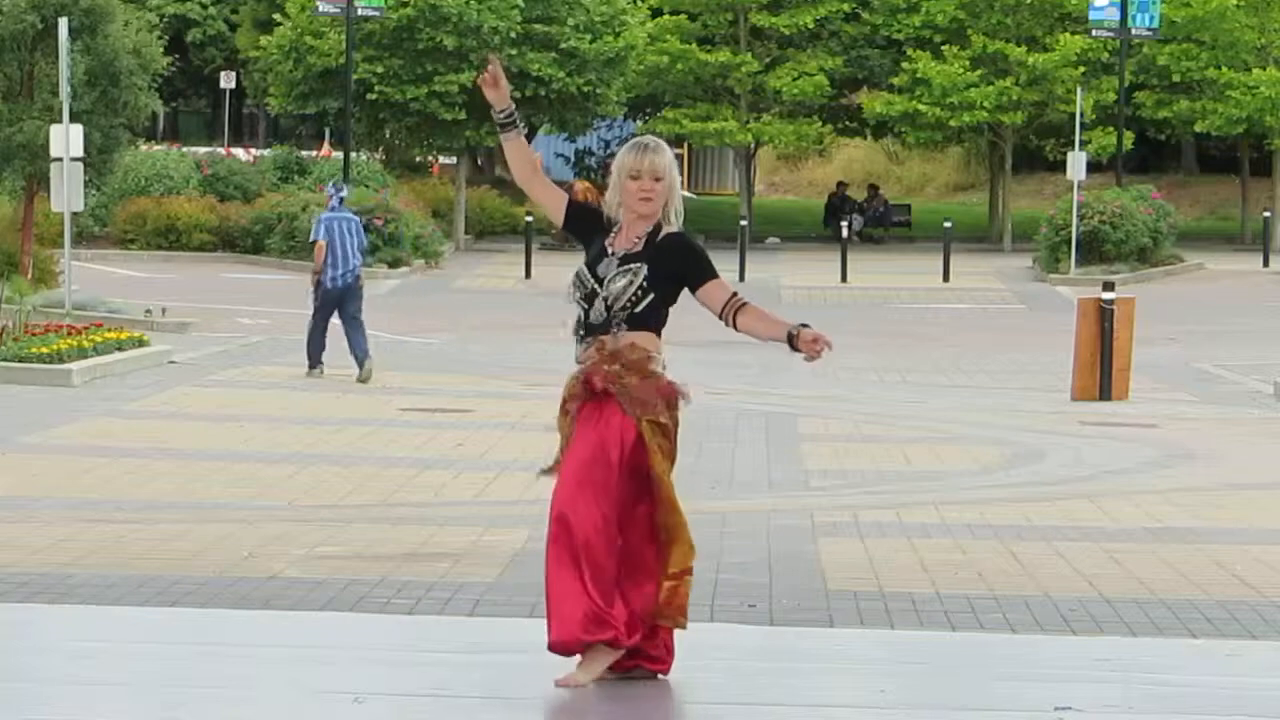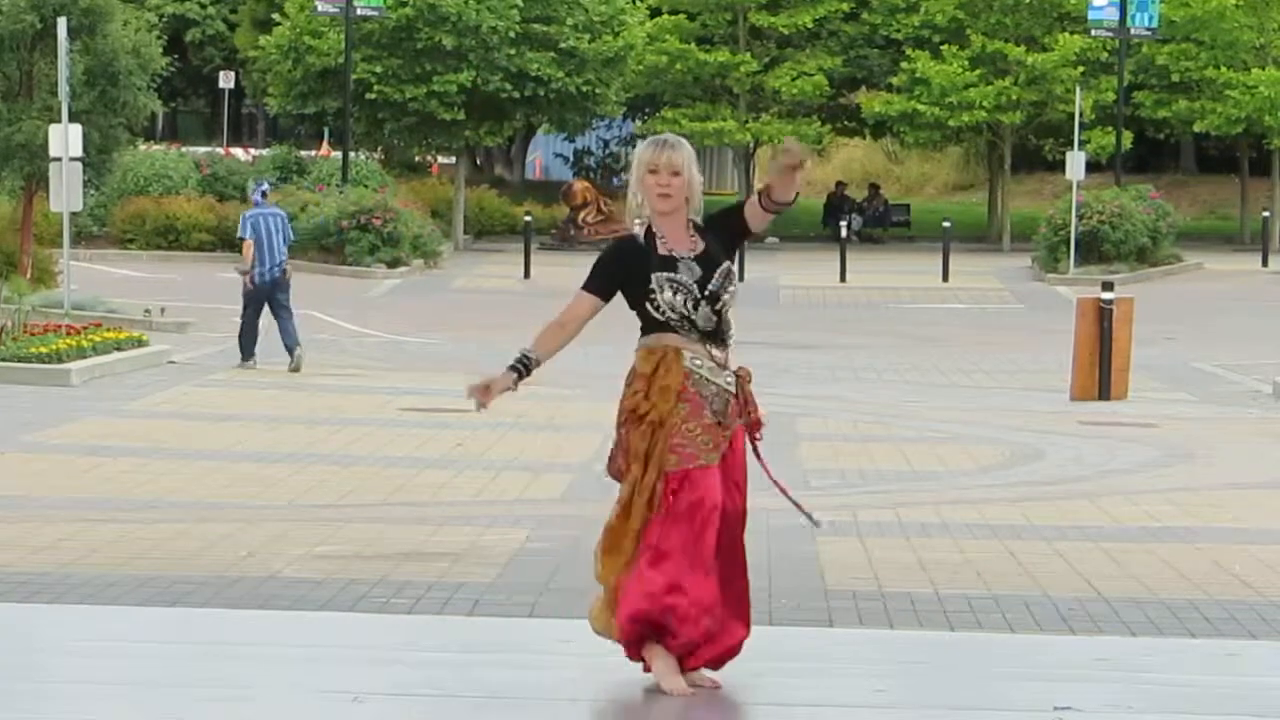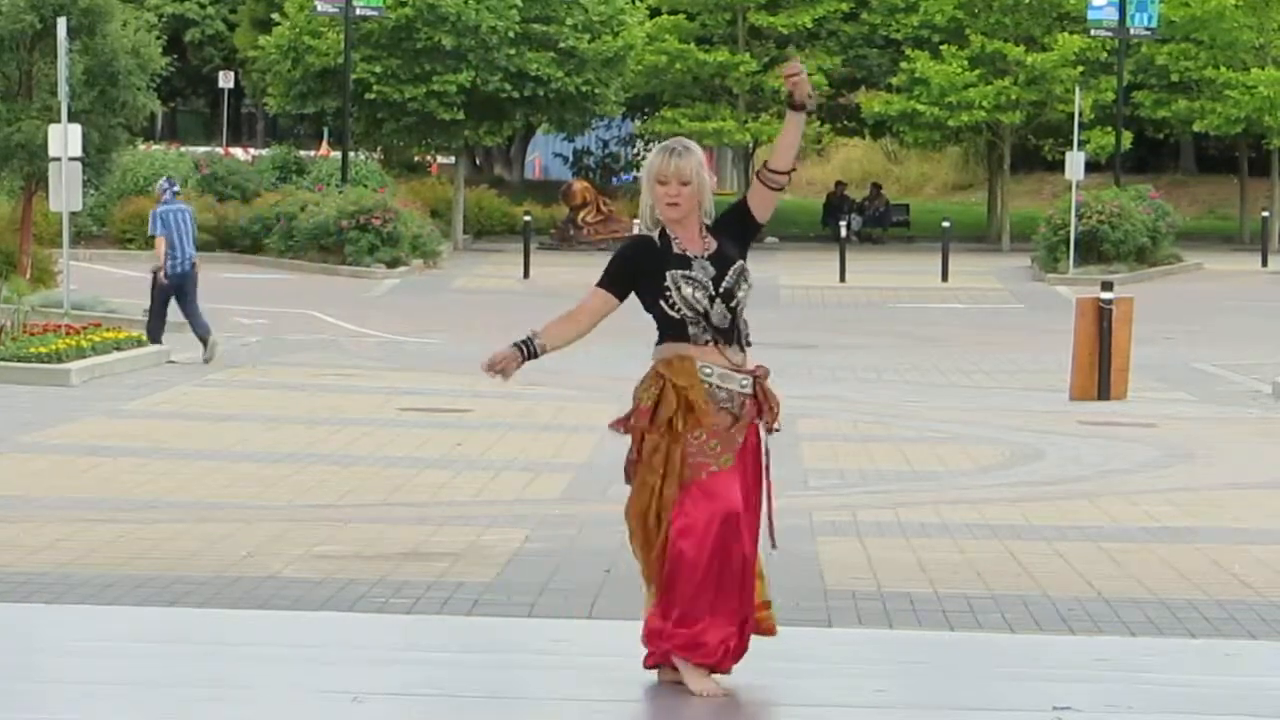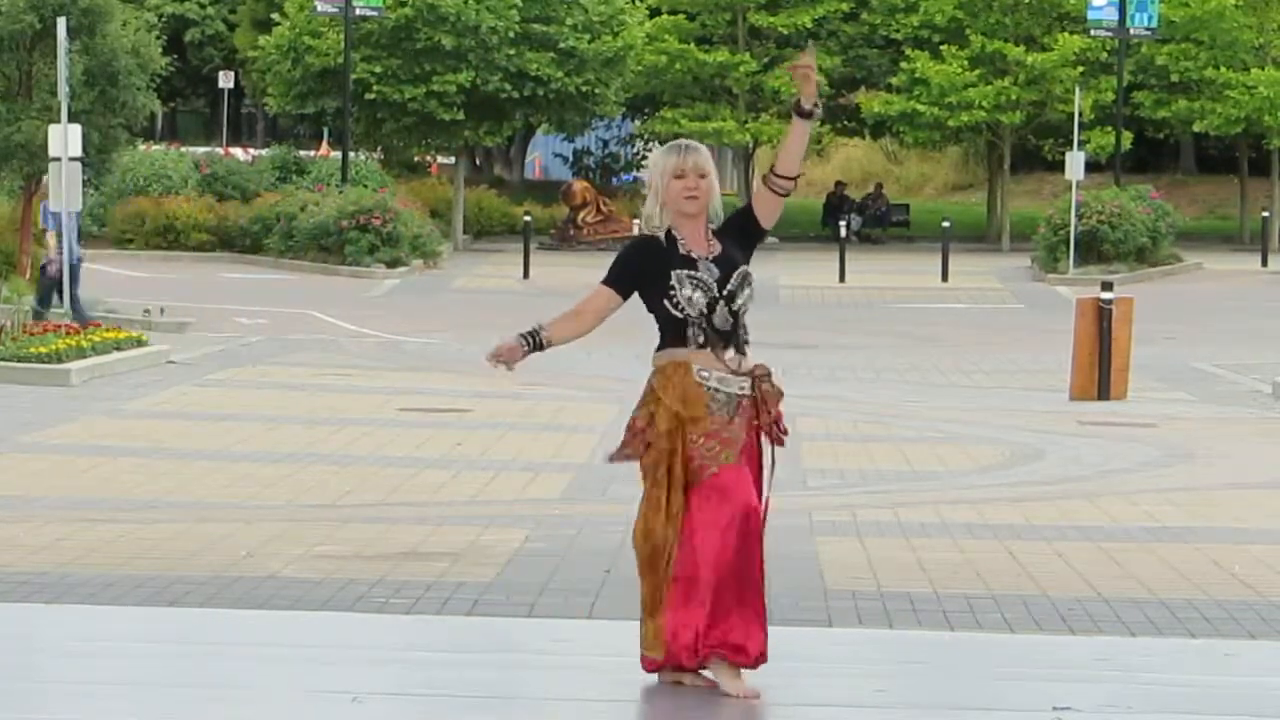
dt=1s
person 1, frame 1
left shoulder: (677, 248)
right shoulder: (595, 229)
left elbow: (731, 306)
right elbow: (531, 180)
left wrist: (792, 333)
right wrist: (504, 109)
left hip: (628, 392)
right hip: (595, 392)
left knee: (583, 508)
right knee: (618, 519)
left ankle: (606, 637)
right ankle: (637, 650)
person 1, frame 2
left shoulder: (718, 233)
right shoulder: (625, 252)
left elbow: (776, 201)
right elbow: (571, 318)
left wrist: (787, 168)
right wrist: (513, 373)
left hip: (721, 399)
right hip: (667, 391)
left knee: (718, 526)
right knee: (688, 510)
left ankle: (688, 650)
right ankle: (657, 637)
person 1, frame 3
left shoulder: (729, 233)
right shoulder: (640, 251)
left elbow: (775, 175)
right elbow: (584, 315)
left wrist: (798, 105)
right wrist: (523, 351)
left hip: (735, 400)
right hip: (683, 397)
left knee: (729, 522)
right knee: (704, 517)
left ankle: (675, 655)
right ankle: (687, 647)
person 1, frame 4
left shoulder: (734, 237)
right shoulder: (646, 252)
left elbow: (781, 180)
right elbow: (588, 313)
left wrist: (806, 103)
right wrist: (528, 342)
left hip: (737, 401)
right hip: (684, 400)
left knee: (721, 523)
right knee: (726, 513)
left ankle: (678, 656)
right ankle: (716, 646)
person 2, frame 1
left shoulder: (323, 219)
right shoulder: (354, 220)
left elbow: (321, 245)
left wrist: (316, 272)
left hip: (329, 280)
right hip: (352, 281)
left knee: (318, 324)
right knee: (354, 324)
left ankle: (315, 365)
right ankle: (364, 359)
person 2, frame 2
left shoulder: (249, 216)
right shoulder: (281, 215)
left elbow: (248, 245)
left wrist: (246, 272)
left hip: (258, 275)
right hip: (280, 274)
left knee: (250, 318)
right knee: (284, 316)
left ankle: (248, 358)
right ankle: (295, 349)
person 2, frame 3
left shoulder: (158, 212)
right shoulder: (186, 209)
left elbow: (160, 241)
left wrist: (159, 268)
left hip: (169, 268)
right hip: (188, 267)
left knee: (157, 311)
right knee: (191, 309)
right ankle: (208, 339)
person 2, frame 4
left shoulder: (48, 205)
left elbow: (50, 234)
left wrist: (51, 260)
left hip: (57, 259)
right hip: (73, 259)
left knee: (43, 301)
right knee: (73, 301)
right ankle: (87, 326)
